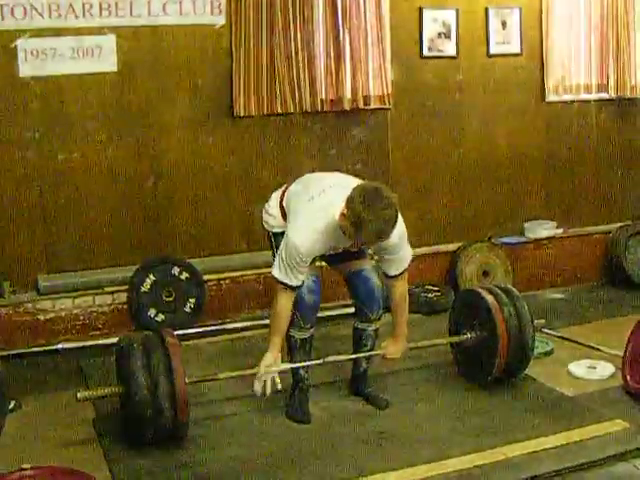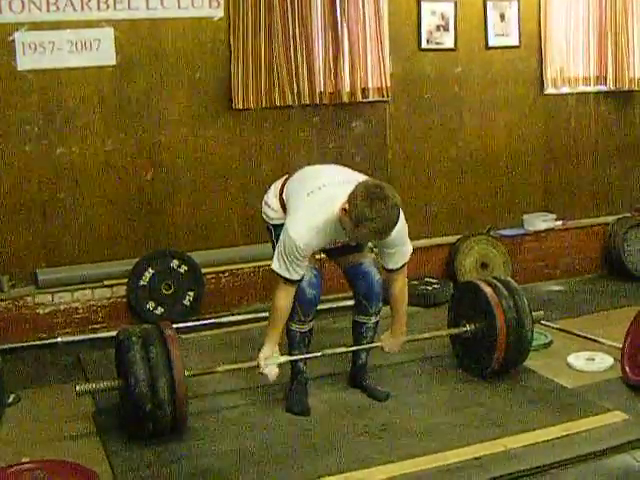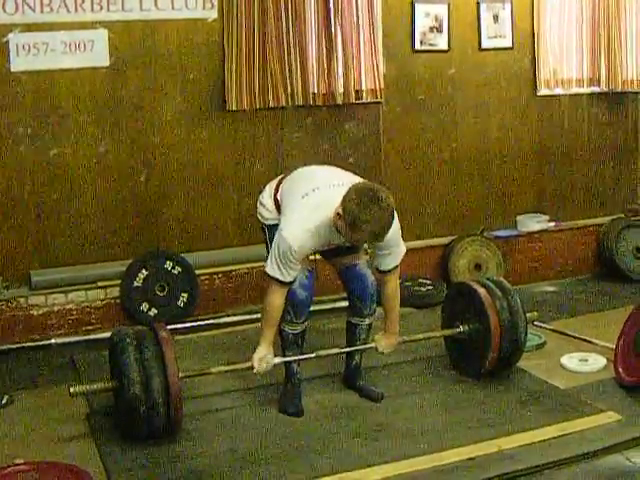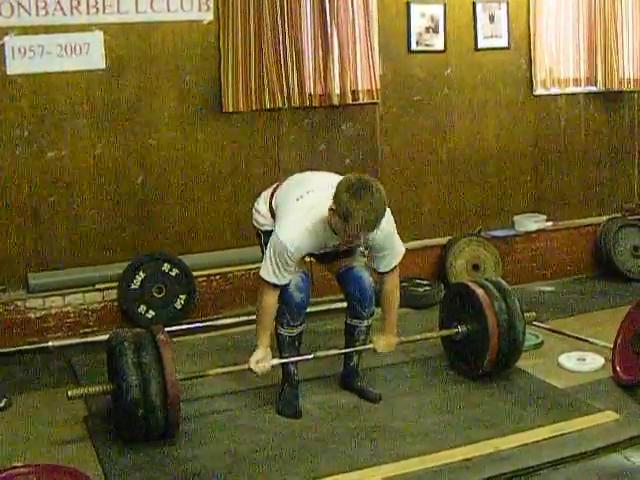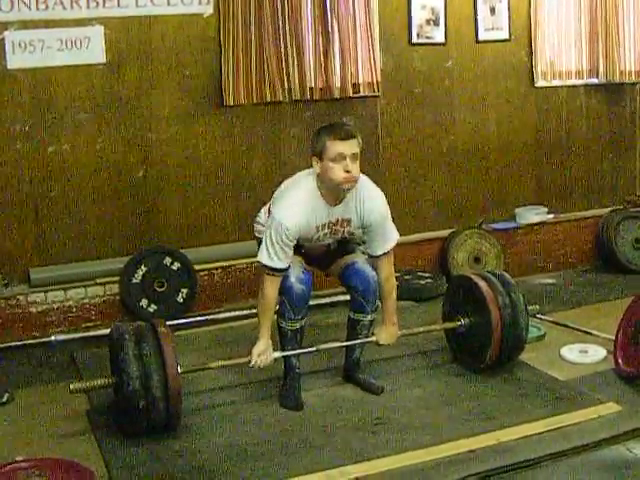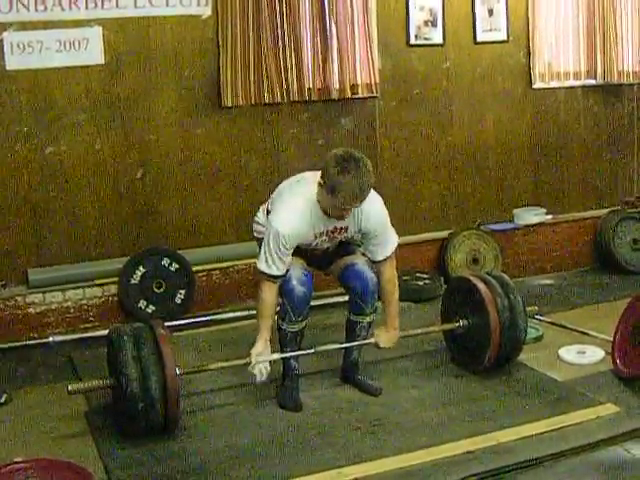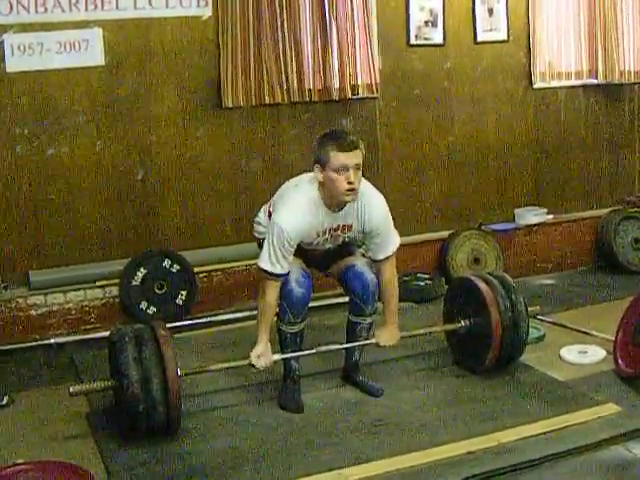
dt=0.7s
person 1, frame 1
left shoulder: (391, 226)
right shoulder: (304, 234)
left elbow: (397, 281)
right elbow: (285, 294)
left wrist: (399, 338)
right wrist: (273, 352)
left hip: (345, 224)
right hip: (285, 219)
left knee: (371, 290)
right knee: (306, 296)
left ankle: (360, 378)
right ankle: (299, 386)
person 1, frame 2
left shoulder: (392, 221)
right shoulder: (304, 227)
left elbow: (397, 276)
right elbow: (285, 288)
left wrist: (397, 331)
right wrist: (270, 345)
right hip: (284, 211)
left knee: (371, 284)
right knee: (307, 289)
left ankle: (360, 371)
right ankle: (298, 379)
person 1, frame 3
left shoulder: (385, 222)
right shoulder: (298, 231)
left elbow: (389, 276)
right elbow: (277, 289)
left wrist: (391, 331)
right wrist: (265, 345)
right hip: (279, 210)
left knee: (365, 285)
right knee: (299, 291)
left ankle: (353, 372)
right ankle: (292, 380)
person 1, frame 4
left shoulder: (381, 221)
right shoulder: (293, 231)
left elbow: (390, 276)
right elbow: (270, 292)
left wrist: (389, 332)
right wrist: (262, 346)
right hip: (274, 219)
left knee: (363, 288)
right knee: (295, 294)
left ankle: (351, 373)
right ankle: (289, 382)
person 1, frame 5
left shoulder: (372, 199)
right shoulder: (290, 209)
left elbow: (384, 262)
right elbow: (271, 280)
left wrist: (390, 322)
right wrist: (264, 338)
left hip: (335, 242)
right hip: (285, 243)
left knee: (367, 282)
right knee: (296, 287)
left ankle: (353, 365)
right ankle: (291, 374)
person 1, frame 6
left shoulder: (373, 207)
right shoulder: (287, 218)
left elbow: (386, 266)
right elbow: (269, 283)
left wrist: (391, 326)
right wrist: (263, 341)
left hip: (335, 242)
right hip: (286, 243)
left knee: (365, 282)
right knee: (297, 288)
left ankle: (351, 367)
right ankle: (290, 376)
person 1, frame 7
left shoulder: (373, 204)
right shoulder: (291, 215)
left elbow: (386, 265)
right elbow: (271, 284)
left wrist: (391, 324)
right wrist: (263, 341)
left hip: (336, 242)
right hip: (279, 241)
left knee: (366, 283)
right knee: (296, 290)
left ankle: (352, 368)
right ankle: (291, 376)
